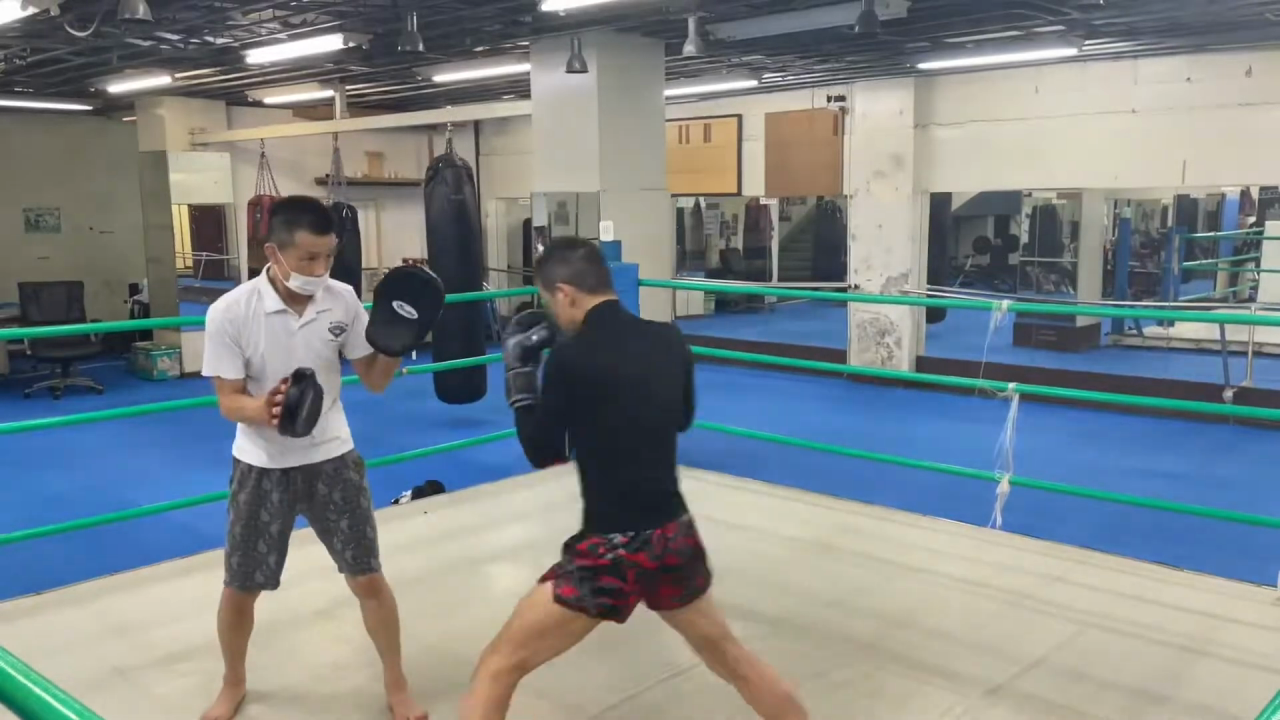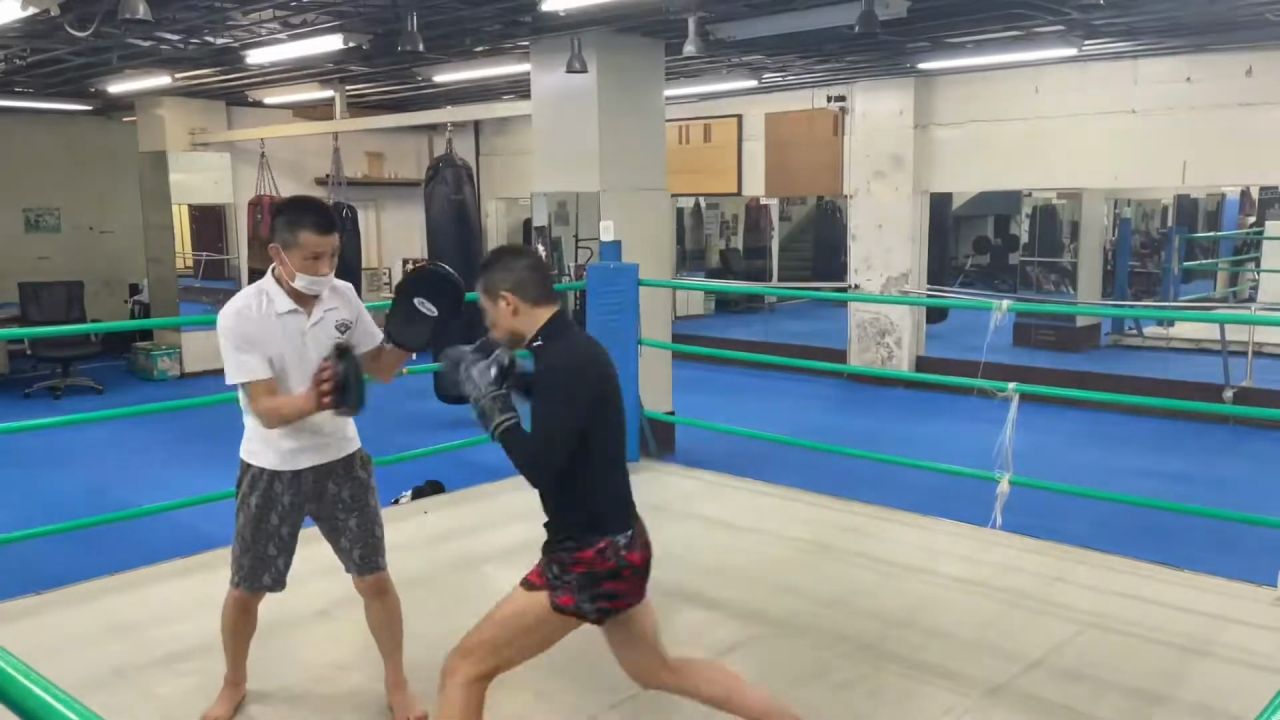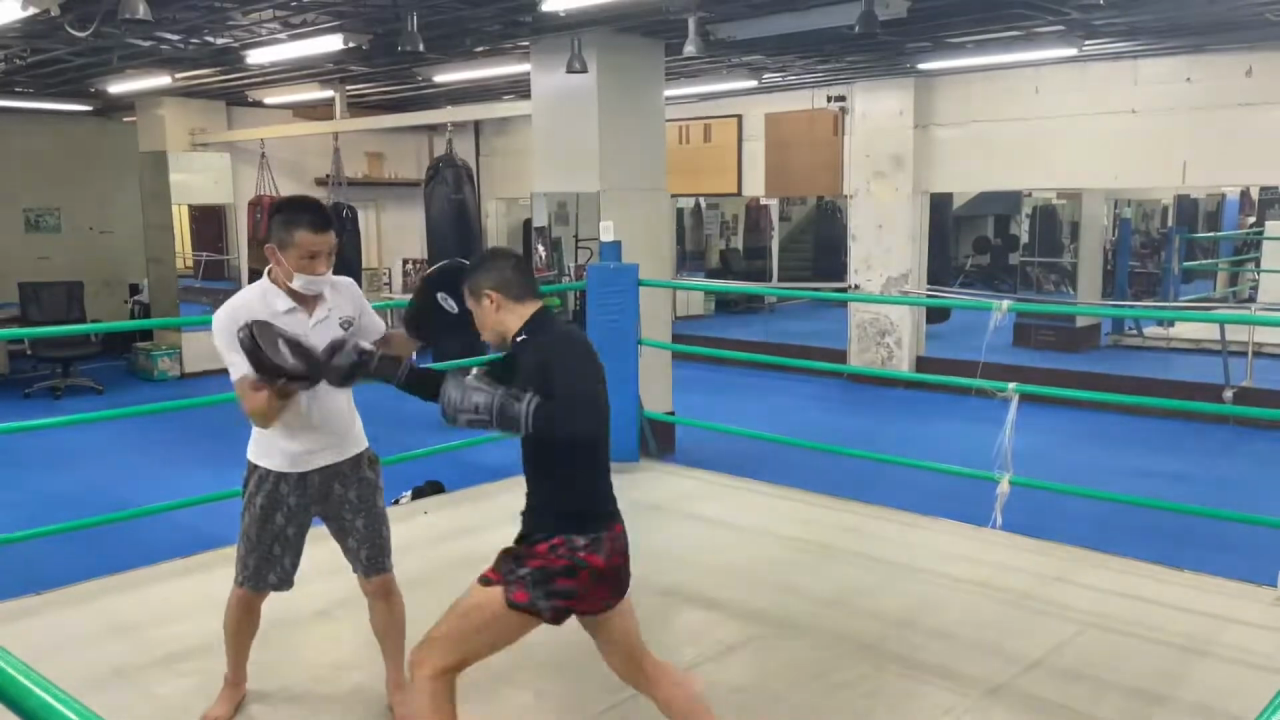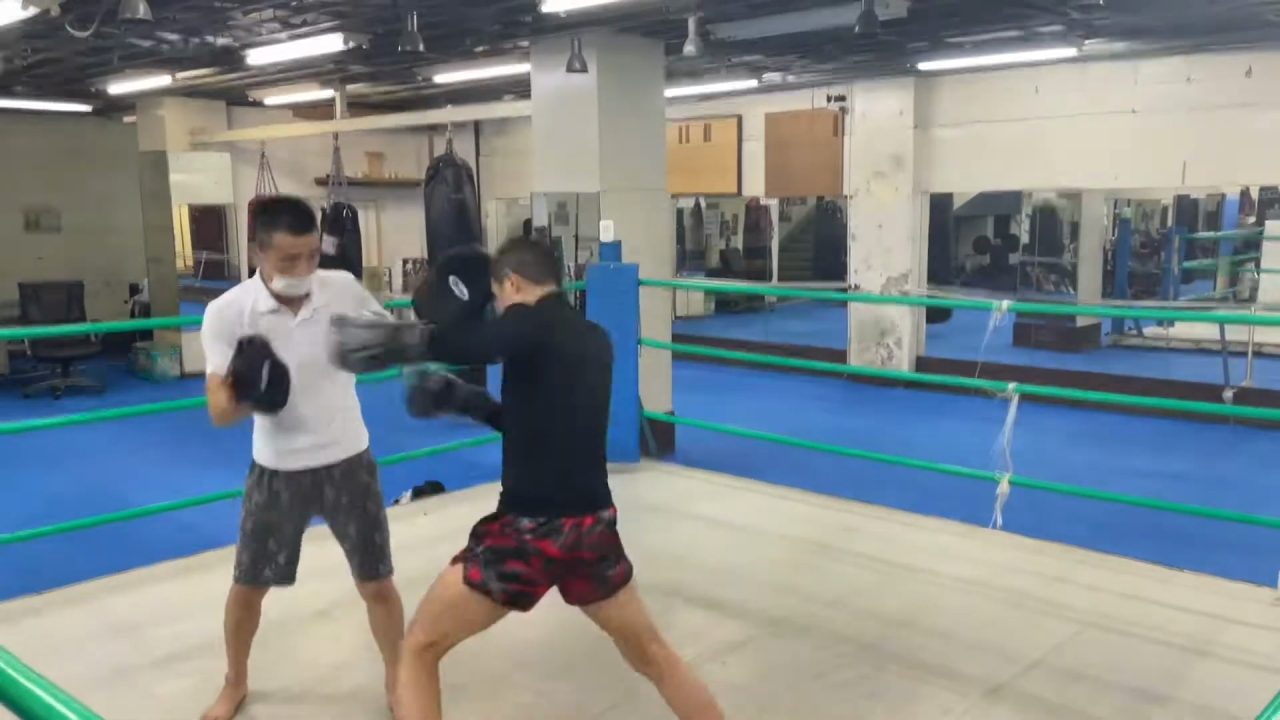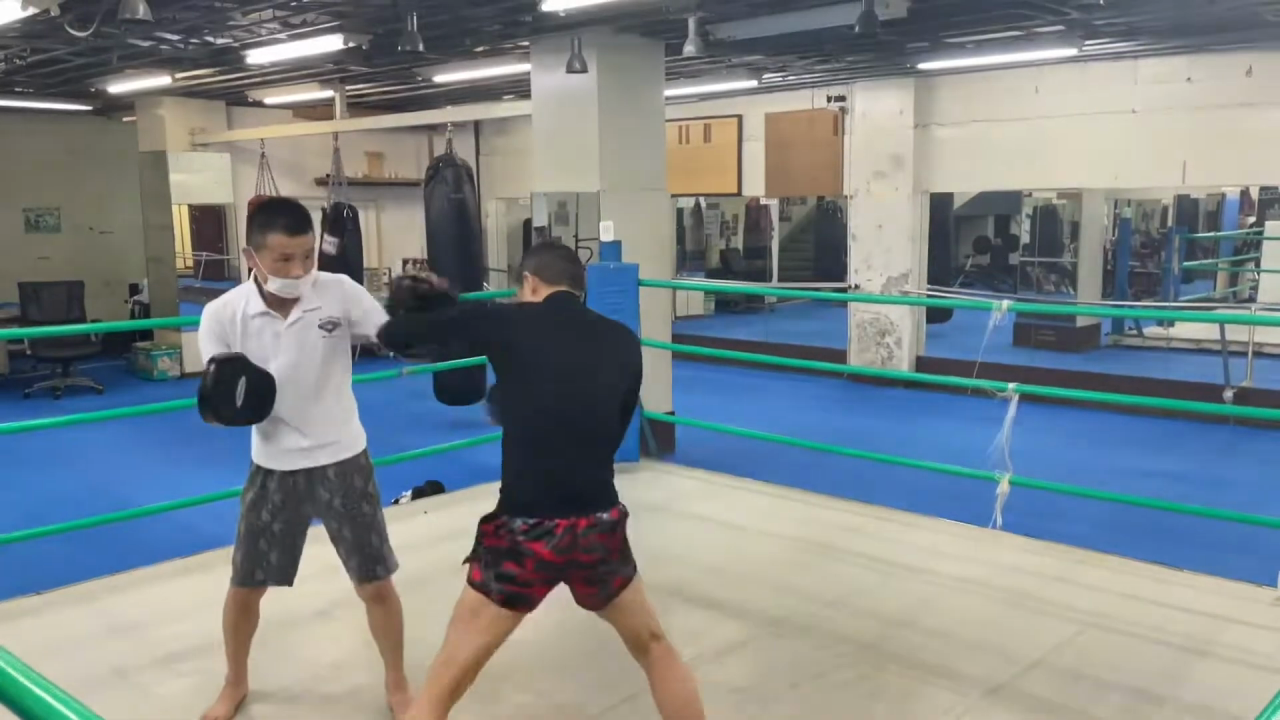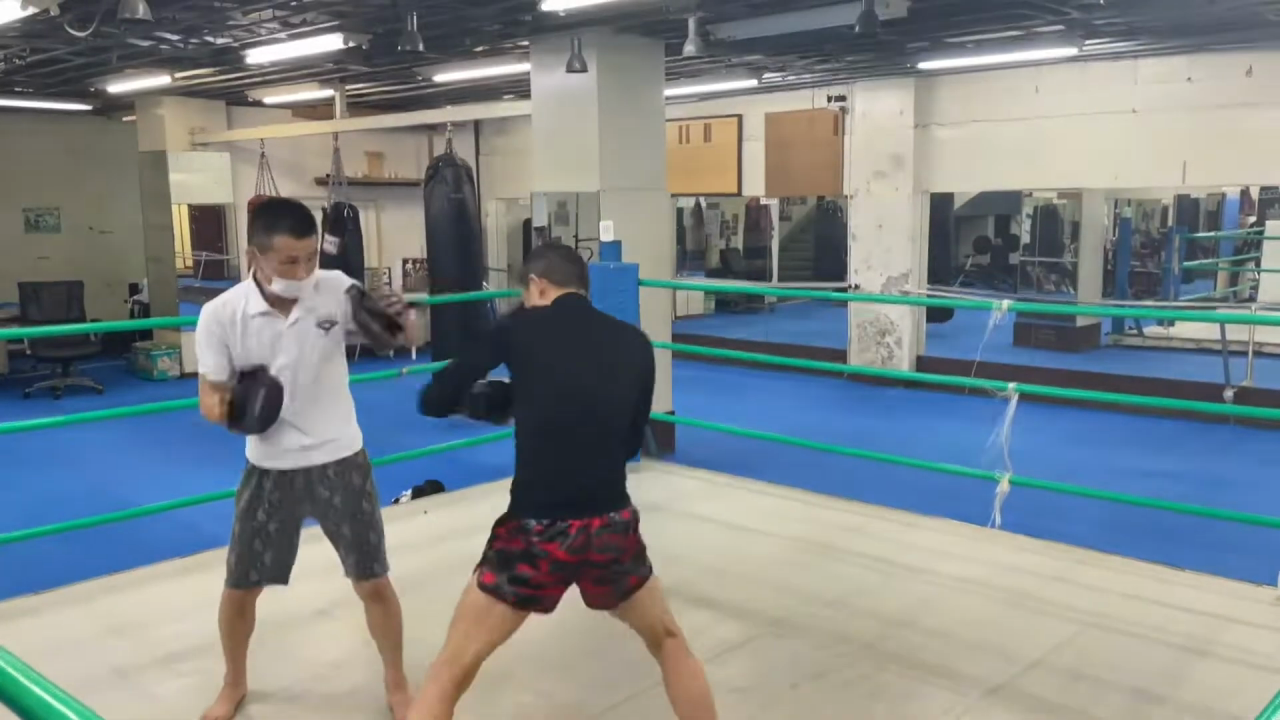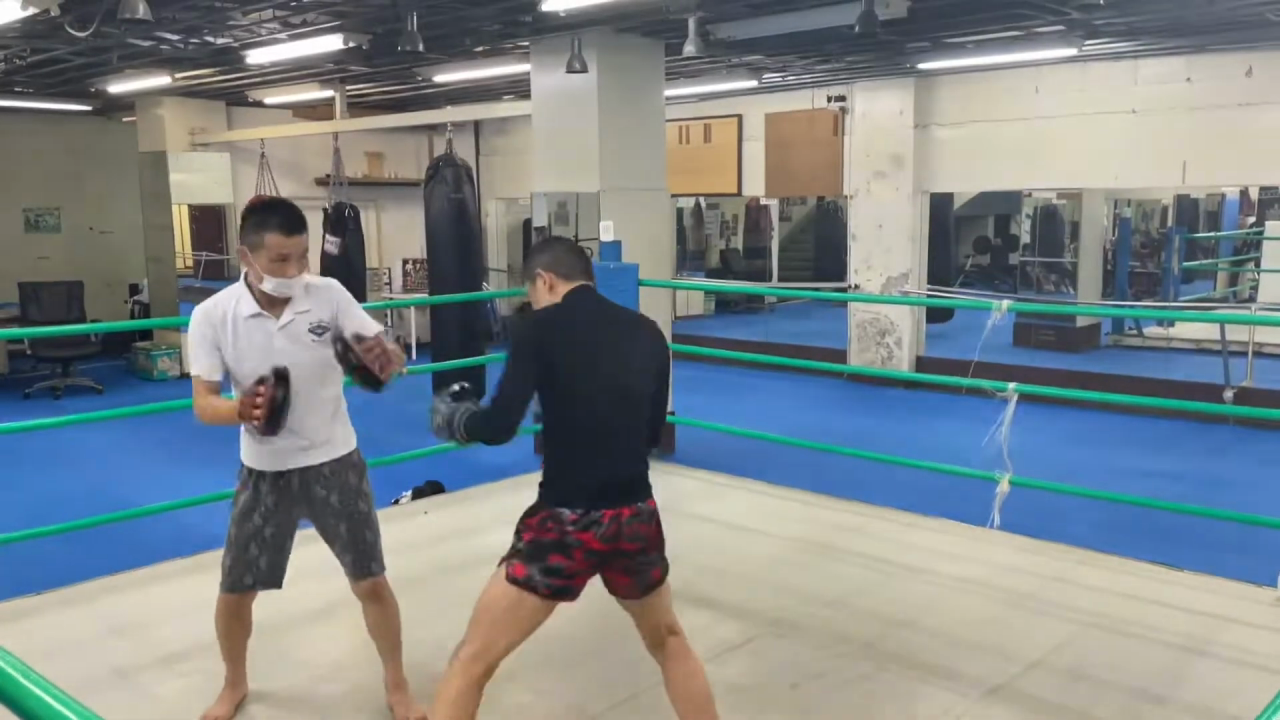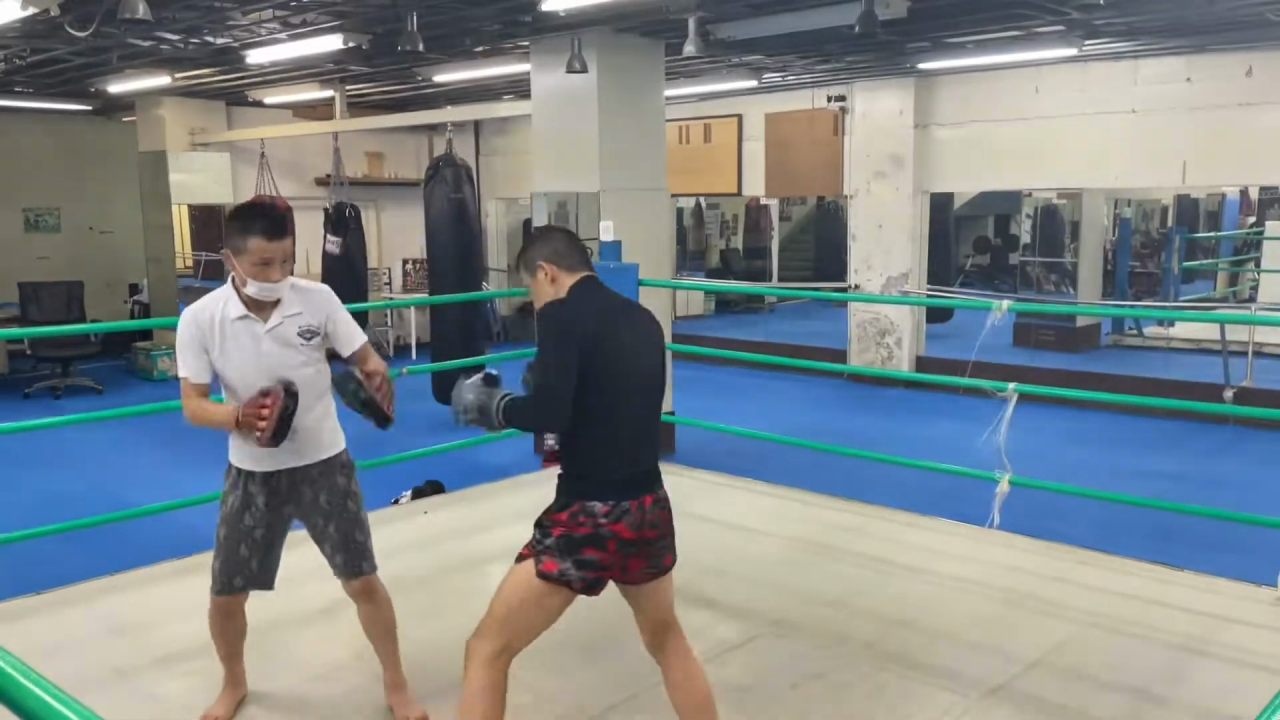
dt=0.1s
person 1, frame 1
left shoulder: (342, 299)
right shoulder: (230, 314)
left elbow: (374, 376)
right elbow: (230, 403)
right wrist: (261, 408)
left hip: (332, 459)
right hip: (263, 467)
left knee: (368, 579)
right knee: (240, 589)
person 1, frame 2
left shoulder: (344, 297)
right shoulder: (241, 315)
left elbow: (379, 369)
right elbow: (266, 410)
right wrist: (312, 399)
left hip: (340, 458)
right hip: (272, 470)
left knee: (375, 578)
right knee: (246, 589)
person 1, frame 3
left shoulder: (346, 293)
right shoulder: (239, 315)
left elbow: (388, 350)
right elbow: (259, 414)
right wrist: (280, 389)
left hip: (348, 460)
right hip: (277, 471)
left knee: (379, 578)
right knee: (249, 588)
person 1, frame 4
left shoulder: (343, 288)
right shoulder: (227, 314)
right elbow: (218, 410)
right wrist: (233, 399)
left hip: (348, 460)
right hip: (278, 470)
left knee: (377, 583)
right knee: (248, 586)
person 1, frame 5
left shoulder: (338, 291)
right shoulder: (222, 315)
left hip: (343, 462)
right hip: (274, 469)
left knee: (375, 584)
right knee: (245, 587)
person 1, frame 6
left shoulder: (336, 289)
right shoulder: (220, 316)
left elbow: (404, 339)
right elbow: (212, 398)
left wrist: (396, 317)
right wrist: (227, 411)
left hip: (340, 461)
right hip: (269, 469)
left knee: (372, 582)
right knee: (240, 588)
person 1, frame 7
left shoulder: (328, 295)
right shoulder: (211, 317)
left elbow: (382, 353)
right elbow: (204, 403)
left wrist: (382, 356)
right wrist: (240, 409)
left hip: (334, 462)
right hip: (264, 471)
left knee: (370, 582)
right knee: (234, 594)
person 1, frame 8
left shoulder: (317, 299)
right shoulder: (200, 320)
left elbow: (365, 357)
right elbow: (193, 406)
left wrist: (377, 375)
right wrist: (237, 417)
left hip: (323, 463)
right hip: (253, 473)
left knee: (362, 582)
right knee: (226, 596)
person 2, frame 1
left shoulder: (573, 356)
right shoulder: (669, 339)
left elbow: (543, 452)
left wrist: (520, 377)
left hip: (611, 549)
right hip: (673, 535)
left knee: (498, 666)
right knee: (727, 655)
person 2, frame 2
left shoulder: (560, 361)
right shoulder: (574, 349)
left elbow: (540, 467)
left wrist: (490, 401)
right wrist: (485, 368)
left hip: (589, 554)
right hip: (620, 540)
left knee: (463, 671)
right knee: (659, 669)
person 2, frame 3
left shoulder: (560, 348)
right shoulder: (537, 348)
left elbow: (580, 433)
right elbow: (454, 391)
left wrist: (502, 406)
right wrist: (371, 361)
left hip: (562, 548)
right hip: (599, 541)
left knee: (431, 667)
right knee: (640, 668)
person 2, frame 4
left shoulder: (524, 323)
right shoulder: (595, 338)
right wrist: (458, 396)
left hip: (525, 535)
right hip: (590, 529)
left knee: (417, 652)
right knee: (652, 653)
person 2, frame 5
left shoulder: (509, 321)
right shoulder: (623, 342)
left elbow: (397, 334)
left hip: (521, 533)
right hip: (598, 527)
left knee: (447, 679)
right knee: (651, 644)
person 2, frame 6
left shoulder: (522, 327)
right shoulder: (635, 344)
left elbow: (437, 401)
left hip: (535, 534)
right hip: (611, 528)
left knee: (449, 673)
right knee: (667, 639)
person 2, frame 7
left shoulder: (543, 326)
right shoulder: (647, 332)
left elbow: (499, 427)
left wrist: (452, 416)
left hip: (565, 523)
right hip: (634, 518)
left knee: (471, 663)
right knee: (669, 641)
person 2, frame 8
left shoulder: (563, 316)
right shoulder: (643, 320)
left elbow: (545, 415)
left wrist: (486, 403)
left hip: (587, 516)
right hip: (647, 508)
left knee: (486, 654)
right knee: (667, 641)
